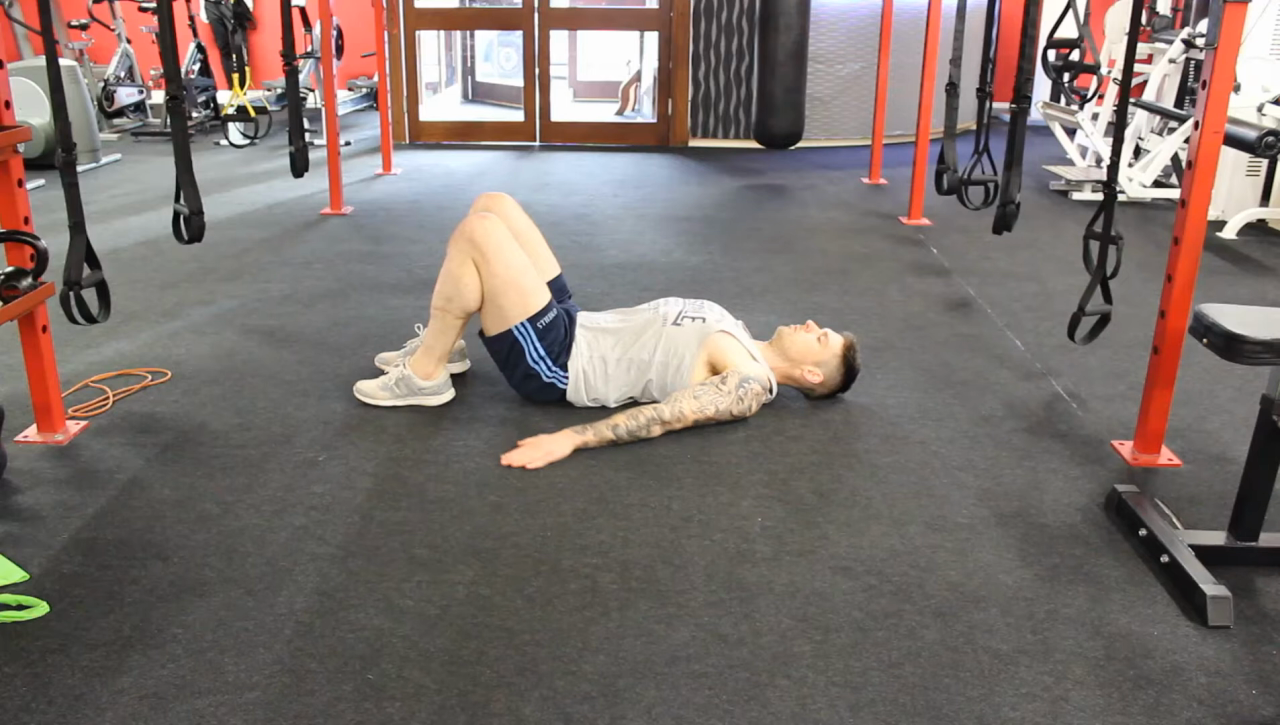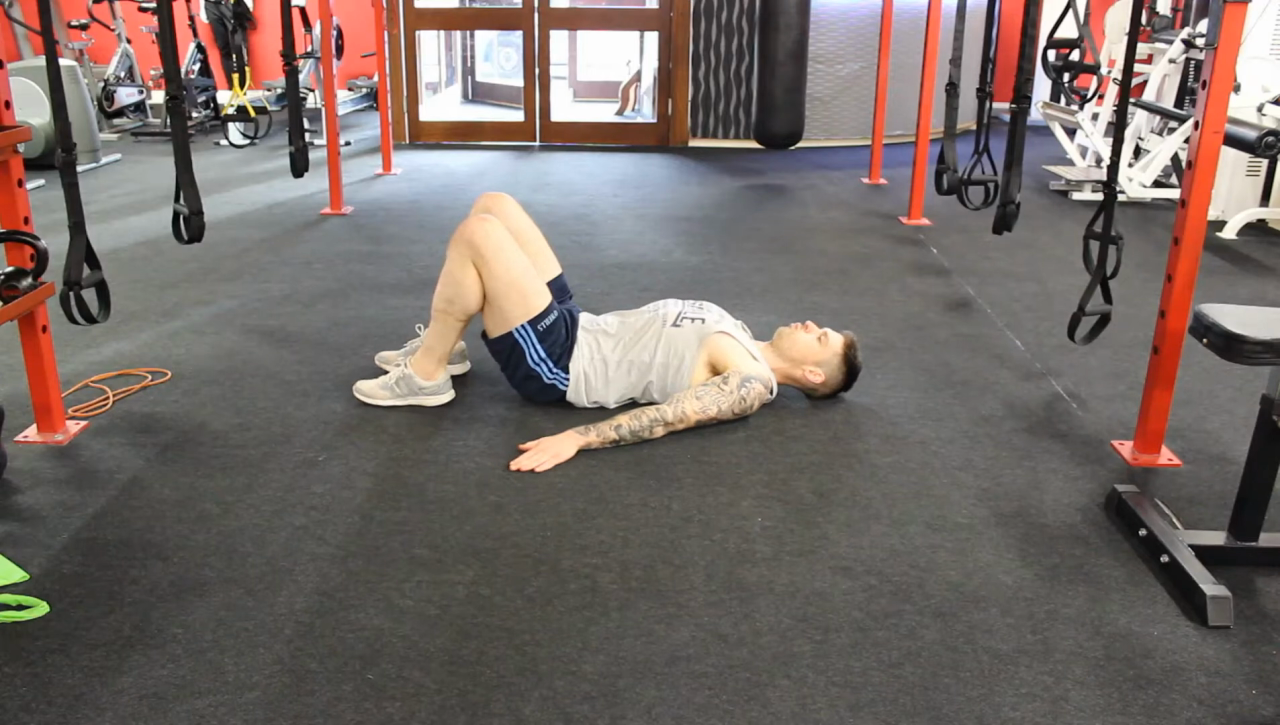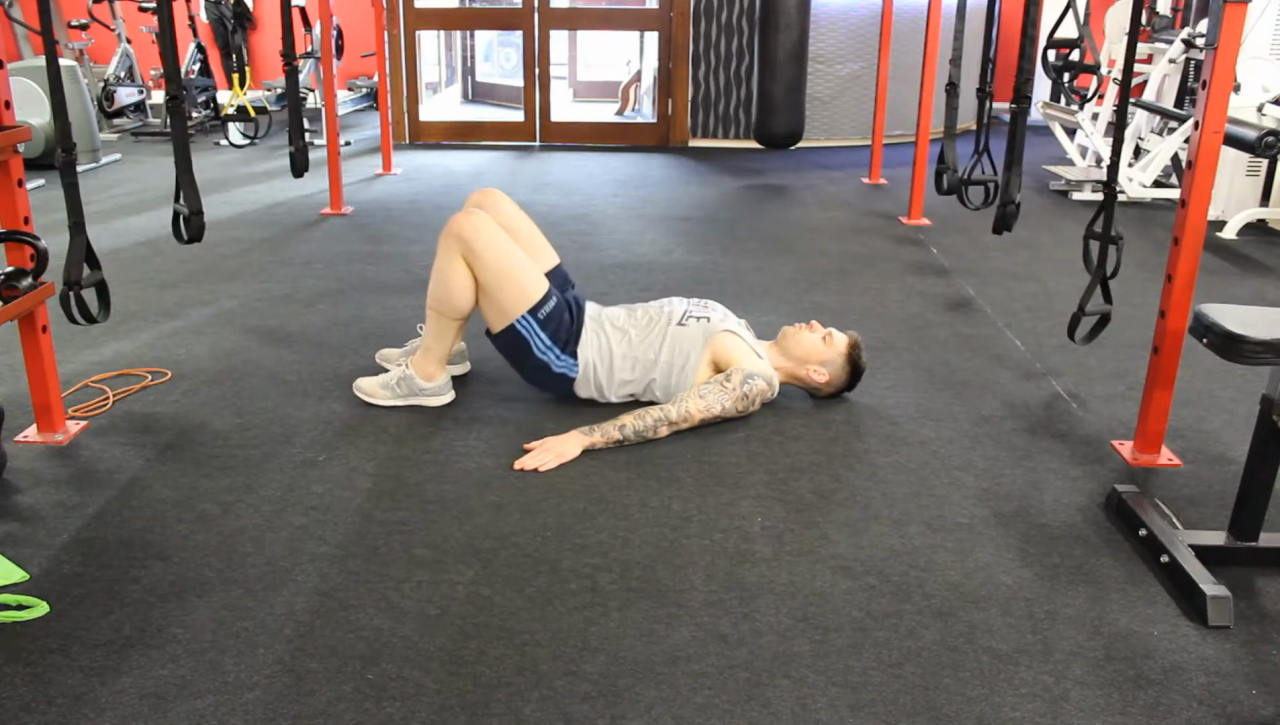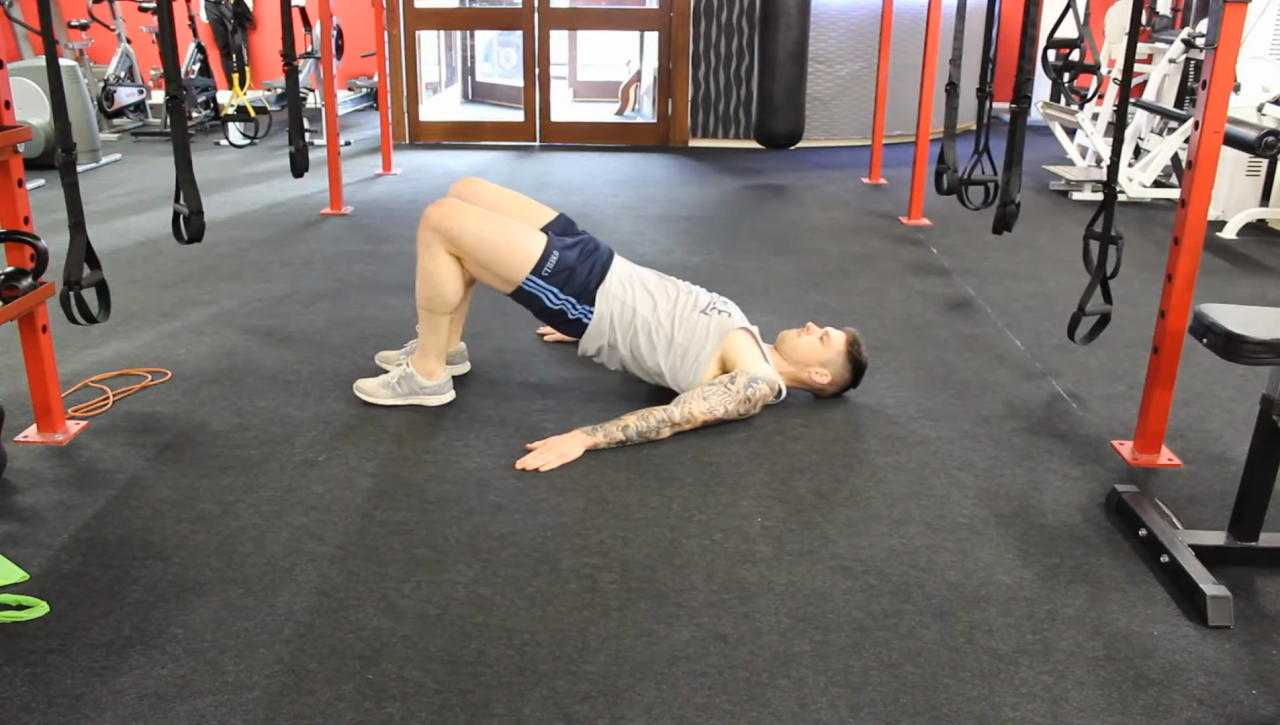
dt=0.5s
person 1, frame 1
left shoulder: (749, 383)
right shoulder: (737, 337)
left elbow: (667, 415)
left wrist: (571, 438)
left hip: (554, 362)
right hip: (574, 323)
left knee: (476, 232)
right knee: (493, 204)
left ankle: (424, 376)
right ankle: (443, 347)
person 1, frame 2
left shoulder: (751, 384)
right shoulder: (739, 338)
left elbow: (668, 416)
left wrist: (575, 438)
left hip: (556, 364)
right hip: (576, 326)
left knee: (476, 234)
right knee: (493, 205)
left ankle: (424, 377)
right ankle: (443, 348)
person 1, frame 3
left shoulder: (754, 380)
right shoulder: (743, 338)
left elbow: (674, 416)
left wrist: (580, 439)
left hip: (566, 353)
right hip: (582, 317)
left knee: (464, 230)
right knee: (486, 202)
left ankle: (425, 377)
right ankle: (445, 347)
person 1, frame 4
left shoulder: (758, 384)
right shoulder: (748, 345)
left elbow: (678, 416)
left wrist: (583, 438)
left hip: (586, 294)
right hip: (598, 273)
left knee: (439, 220)
right knee: (463, 193)
left ankle: (426, 376)
right ankle: (446, 348)
